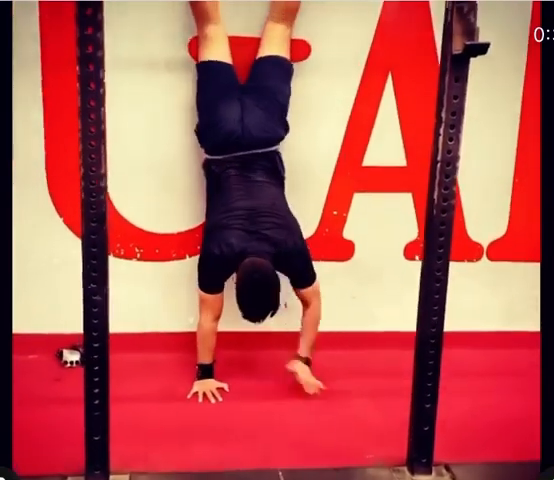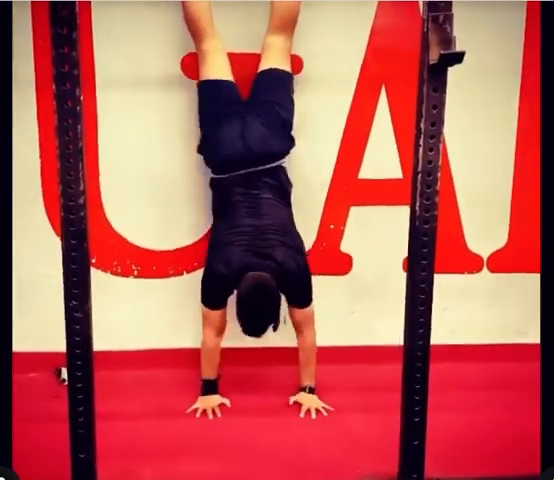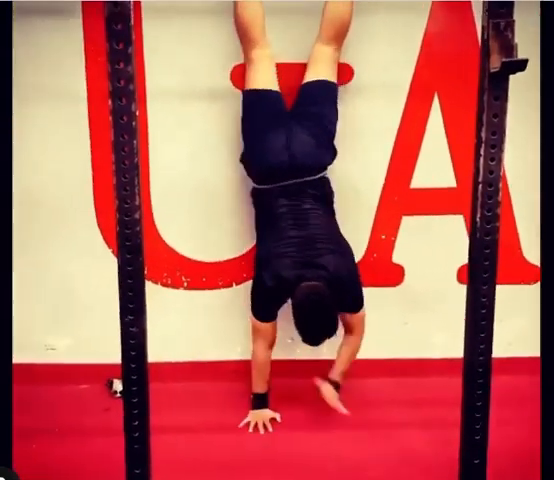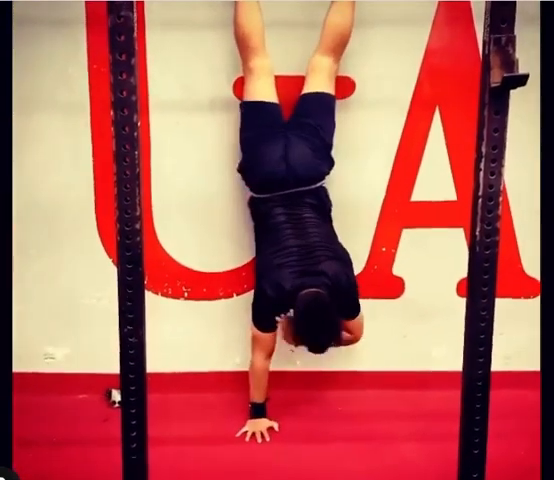
dt=1s
person 1, frame 1
left shoulder: (290, 246)
right shoulder: (219, 249)
left elbow: (312, 302)
right elbow: (208, 316)
left wrist: (303, 360)
right wrist: (204, 374)
left hip: (260, 137)
right hip: (226, 136)
person 1, frame 2
left shoulder: (292, 265)
right shoulder: (221, 267)
left elbow: (306, 332)
right elbow: (211, 333)
left wrist: (309, 387)
right wrist: (207, 390)
left hip: (265, 151)
right hip: (229, 154)
left knee: (277, 39)
right knee: (208, 44)
person 1, frame 3
left shoulder: (342, 271)
right shoulder: (271, 278)
right elbow: (262, 345)
left wrist: (333, 381)
right wrist: (258, 404)
left hip: (307, 155)
right hip: (271, 160)
left knee: (326, 46)
right knee: (258, 50)
person 1, frame 4
left shoulder: (340, 278)
right shoulder: (272, 288)
left elbow: (354, 333)
right elbow: (261, 355)
right wrist: (255, 413)
left hip: (304, 170)
right hip: (268, 171)
left knee: (324, 60)
right knee: (257, 63)
